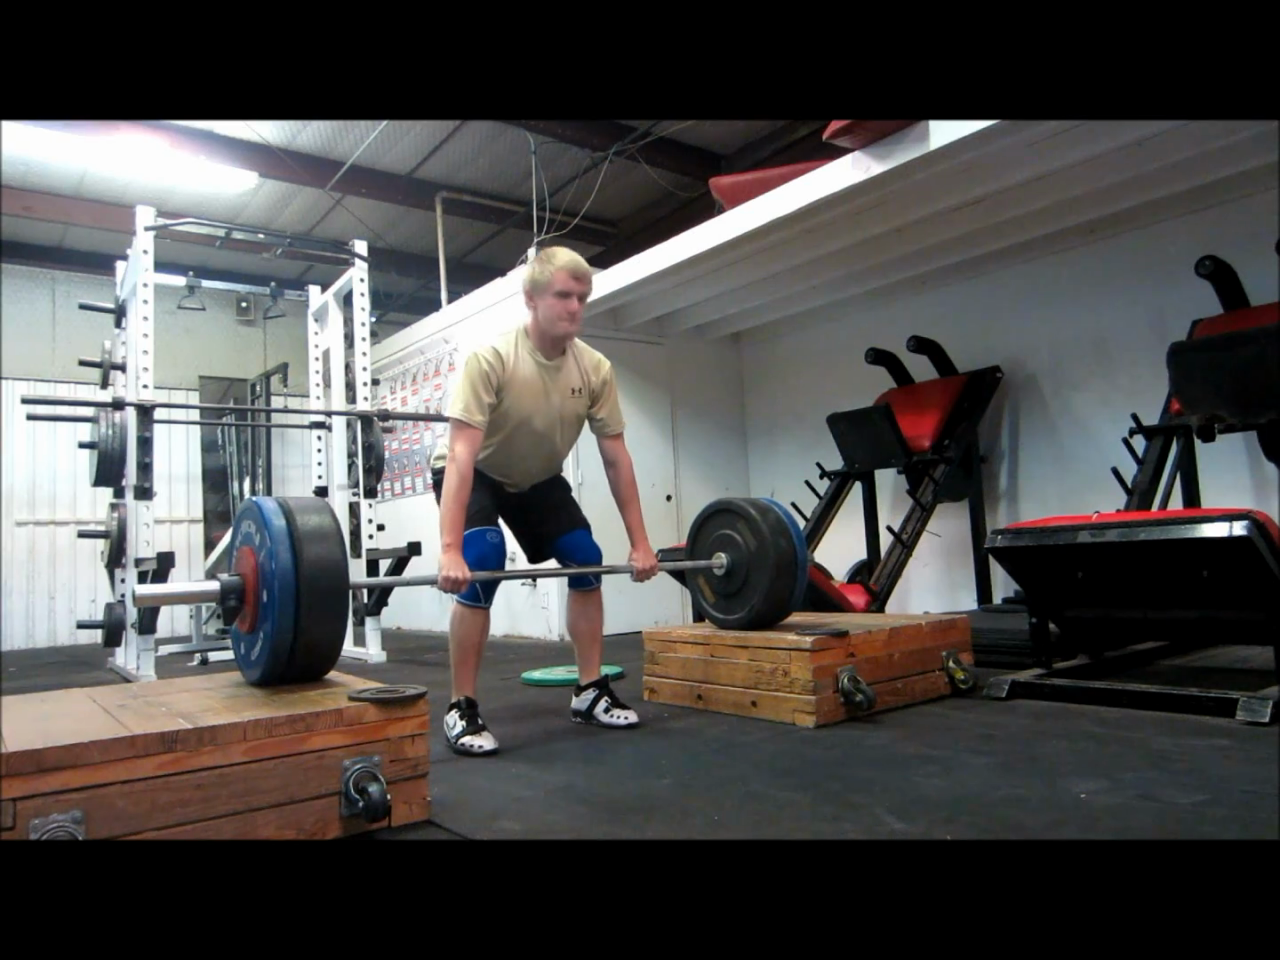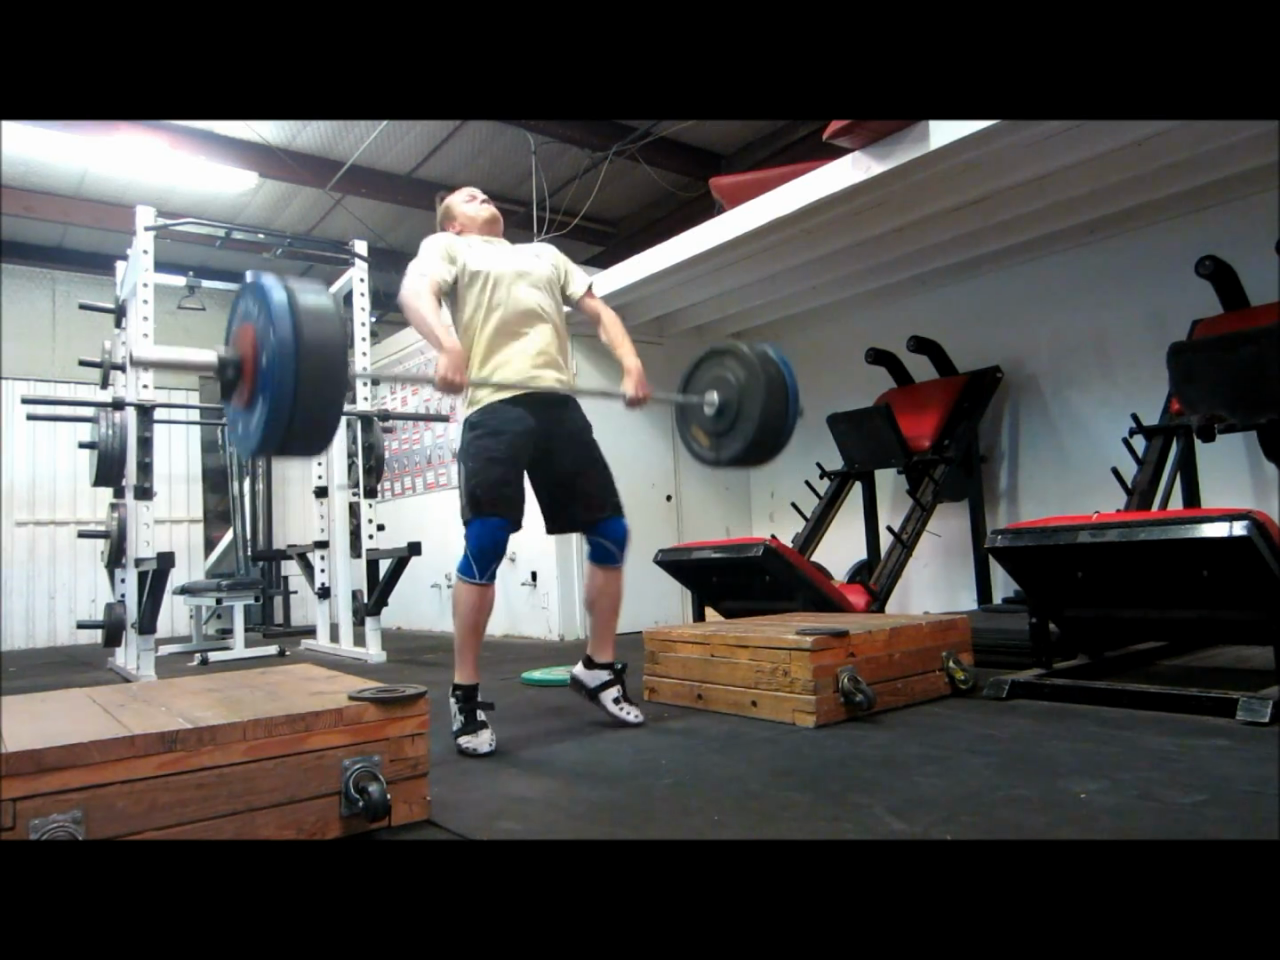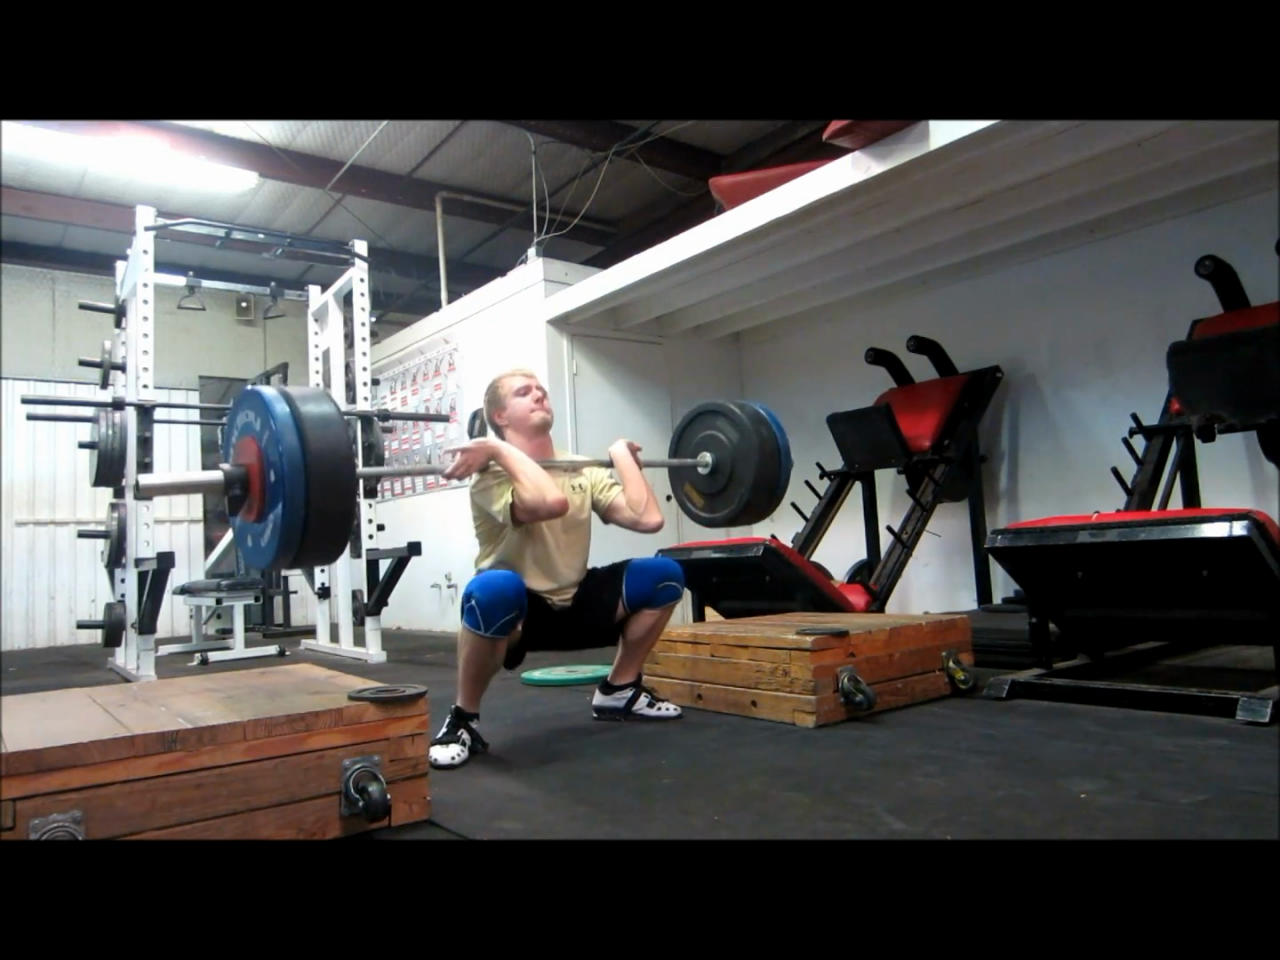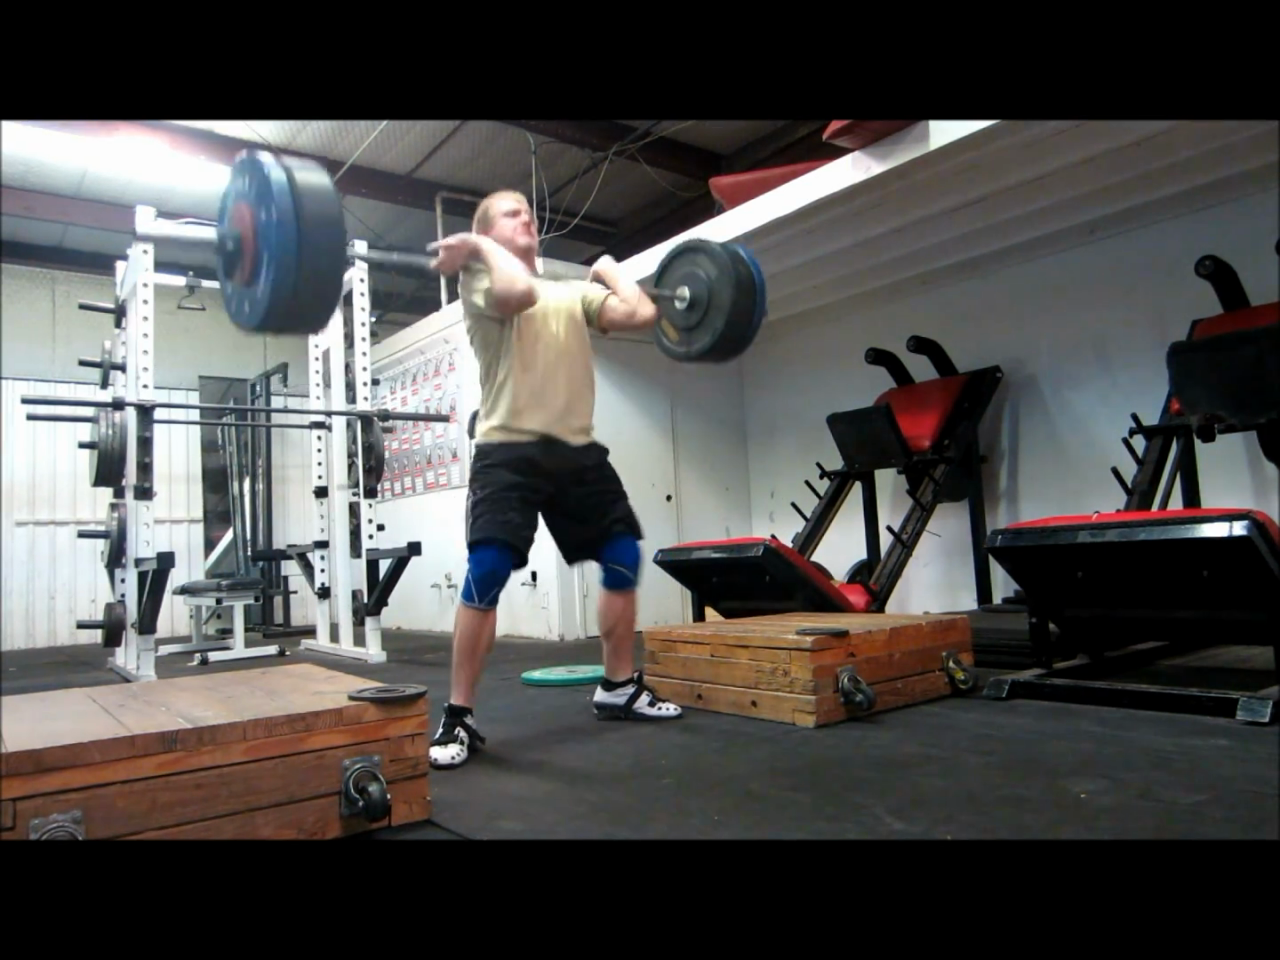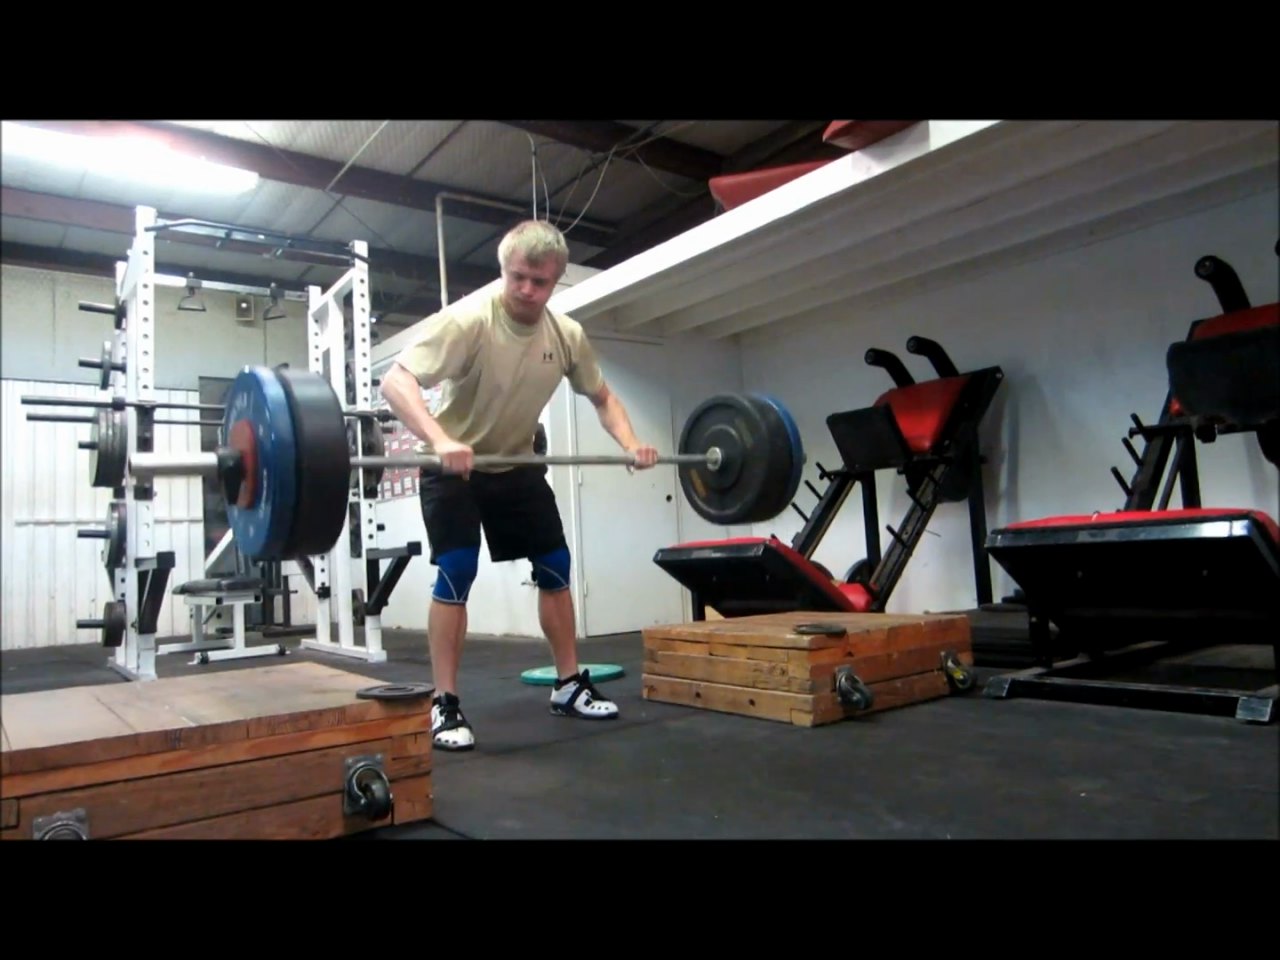
dt=1s
person 1, frame 1
left shoulder: (595, 368)
right shoulder: (491, 358)
left elbow: (617, 457)
right elbow: (462, 454)
left wrist: (639, 543)
right wrist: (450, 549)
left hip: (538, 479)
right hip: (478, 475)
left knee: (586, 561)
right knee: (482, 567)
left ankle: (591, 692)
right ankle: (461, 709)
person 1, frame 2
left shoulder: (544, 254)
right shoulder: (448, 247)
left elbow: (597, 308)
right elbow: (416, 294)
left wrist: (631, 363)
right wrist: (446, 346)
left hip: (558, 404)
right hip: (498, 407)
left knee: (610, 534)
right knee: (486, 543)
left ankle: (596, 668)
right ankle: (466, 698)
person 1, frame 3
left shoulder: (584, 471)
right shoulder: (494, 476)
left elbow: (649, 518)
right elbow: (552, 501)
left wrist: (622, 455)
right wrist: (499, 448)
left hip: (571, 601)
right hip: (504, 599)
left knee: (664, 575)
right knee: (498, 590)
left ankle: (619, 691)
right ankle: (462, 721)
person 1, frame 4
left shoulder: (576, 291)
right shoulder: (486, 282)
left elbow: (642, 315)
right elbow: (521, 290)
left wrist: (609, 271)
right wrist: (477, 248)
left hip: (578, 448)
right hip: (510, 448)
left knee: (623, 561)
right knee: (487, 572)
left ankle: (620, 687)
right ankle: (458, 717)
person 1, frame 5
left shoulder: (568, 334)
right shoulder: (467, 322)
left elbow: (602, 396)
right elbow: (398, 380)
left wrist: (629, 441)
right wrist: (439, 439)
left hip: (515, 466)
right hip: (453, 464)
left knee: (555, 563)
right knee: (457, 569)
left ankle: (569, 686)
right ankle: (445, 705)
